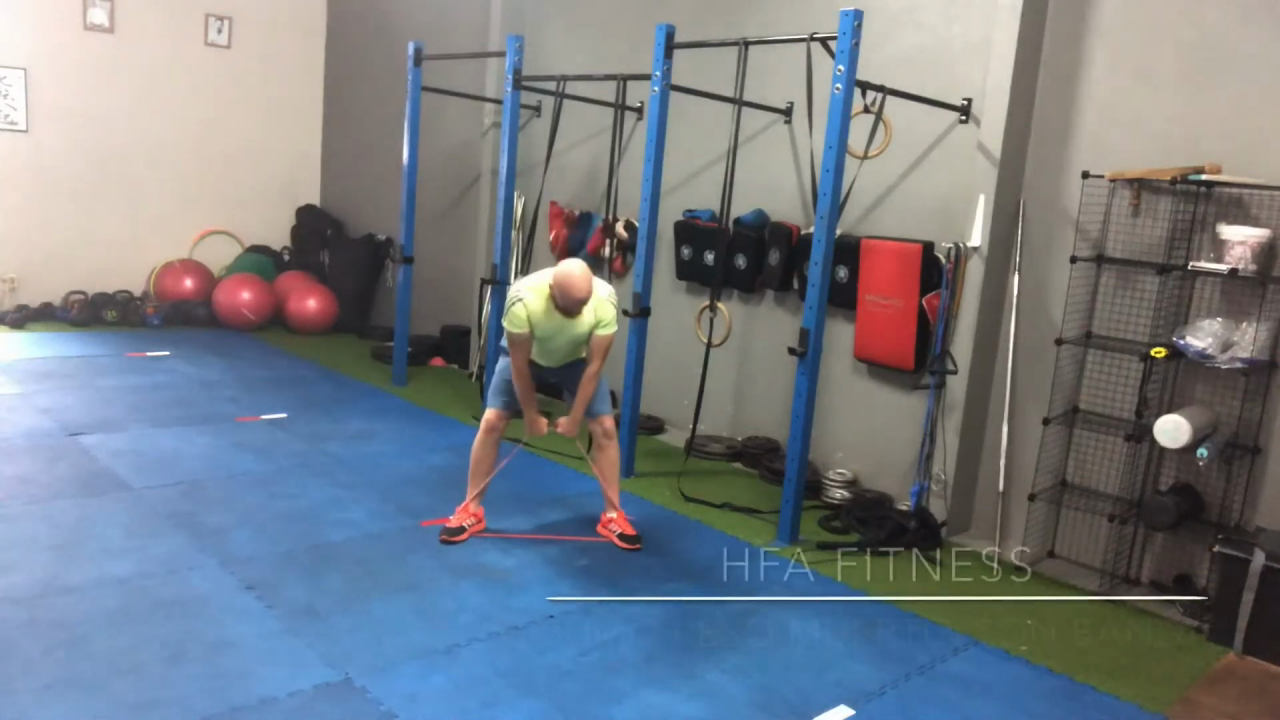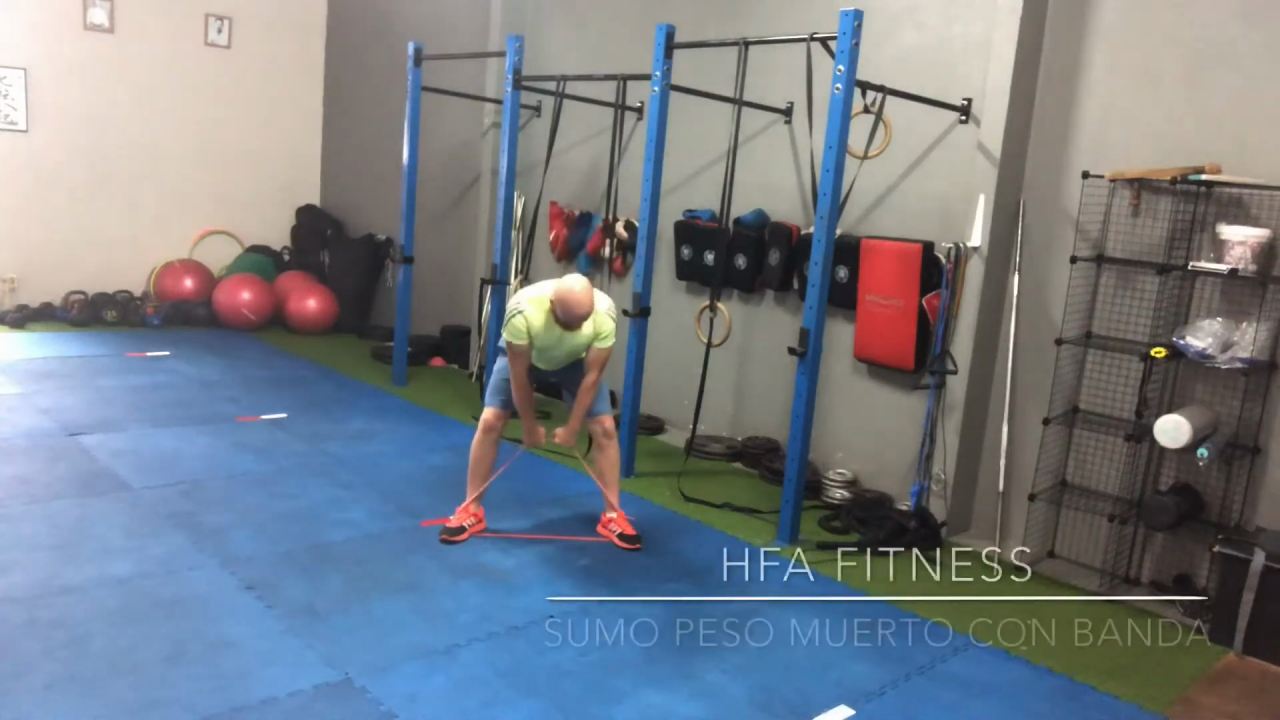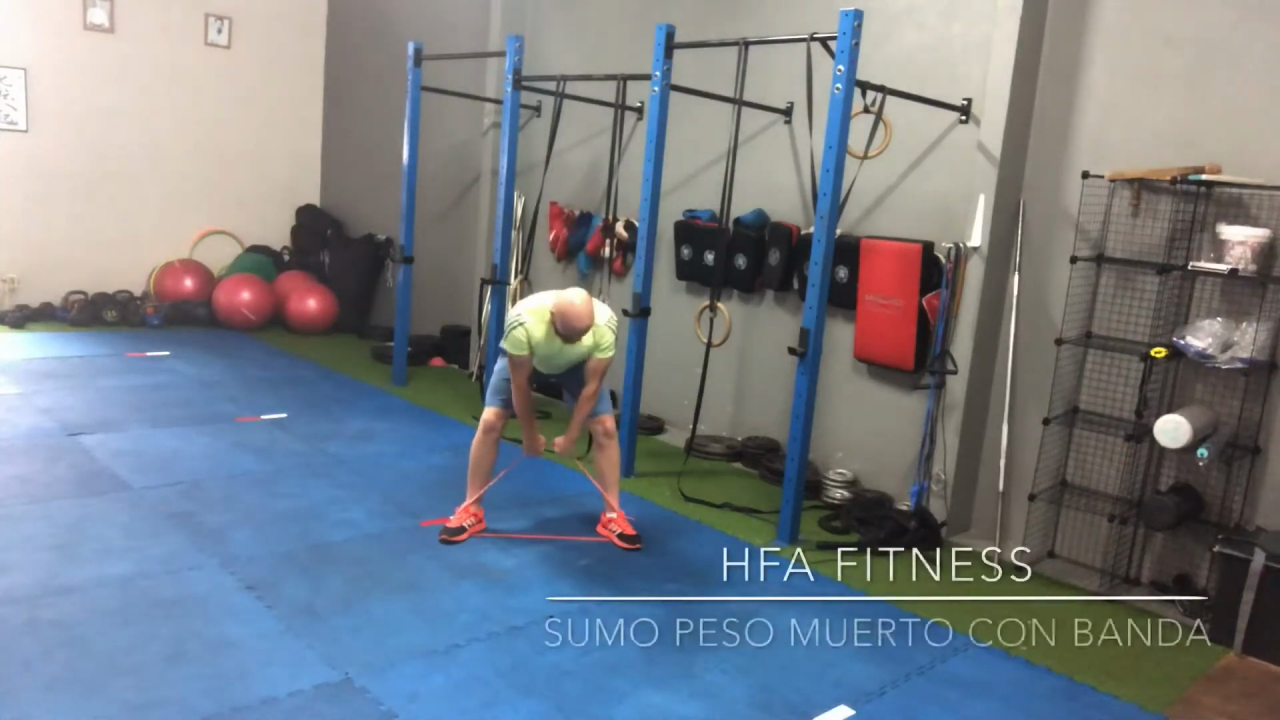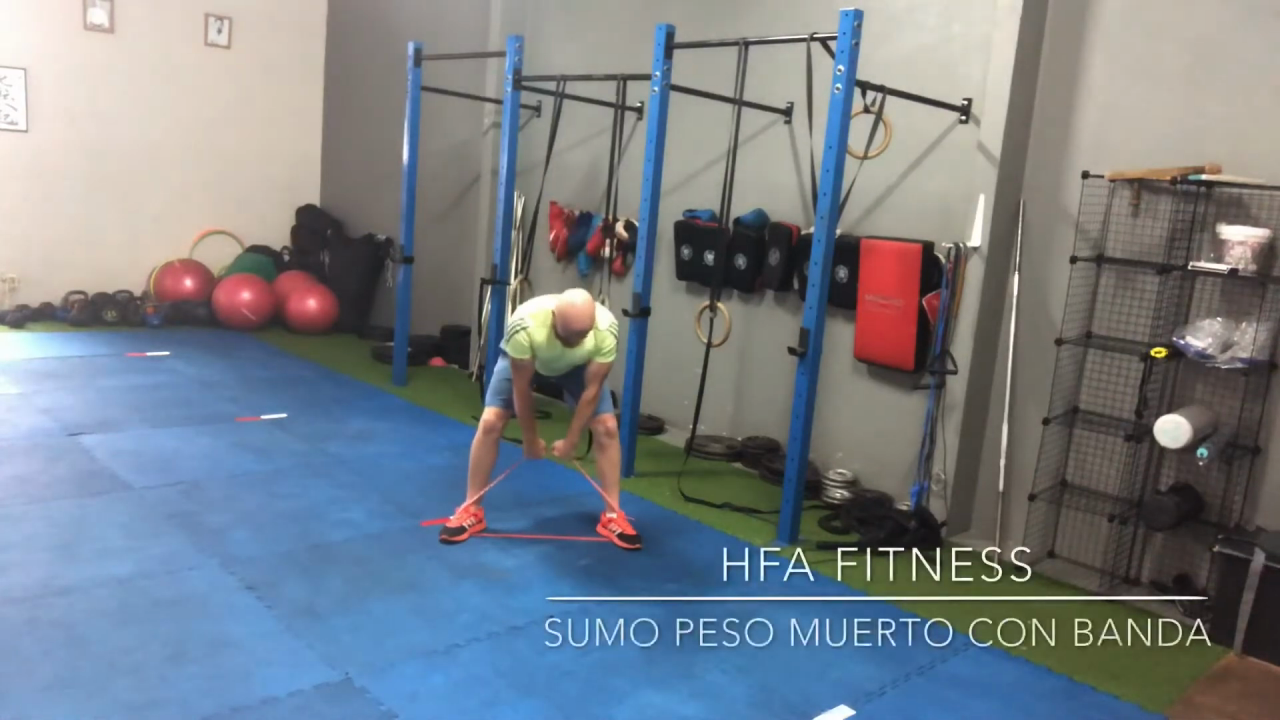
dt=0.3s
person 1, frame 1
left shoulder: (605, 299)
right shoulder: (522, 297)
left elbow: (595, 364)
right elbow: (519, 362)
left wrist: (575, 417)
right wrist: (531, 415)
left hip: (577, 359)
right hip: (525, 356)
left knee: (605, 427)
right knee: (491, 422)
left ankle: (612, 516)
right ankle: (471, 510)
person 1, frame 2
left shoulder: (605, 312)
right shoulder: (522, 309)
left elbow: (592, 375)
right elbow: (519, 373)
left wrist: (572, 426)
right wrist: (530, 425)
left hip: (575, 361)
right hip: (522, 355)
left knee: (605, 427)
right knee: (490, 422)
left ankle: (612, 515)
right ankle: (471, 510)
person 1, frame 3
left shoulder: (605, 323)
right shoulder: (523, 320)
left elbow: (592, 385)
right elbow: (520, 383)
left wrist: (571, 436)
right wrist: (530, 434)
left hip: (576, 364)
right hip: (521, 359)
left knee: (606, 427)
right knee: (490, 423)
left ankle: (612, 516)
right ankle: (471, 510)
person 1, frame 4
left shoulder: (606, 328)
right shoulder: (525, 324)
left elbow: (592, 389)
right elbow: (522, 387)
left wrist: (571, 440)
right wrist: (531, 438)
left hip: (578, 366)
right hip: (522, 361)
left knee: (607, 427)
right knee: (490, 422)
left ankle: (613, 516)
right ankle: (471, 510)
